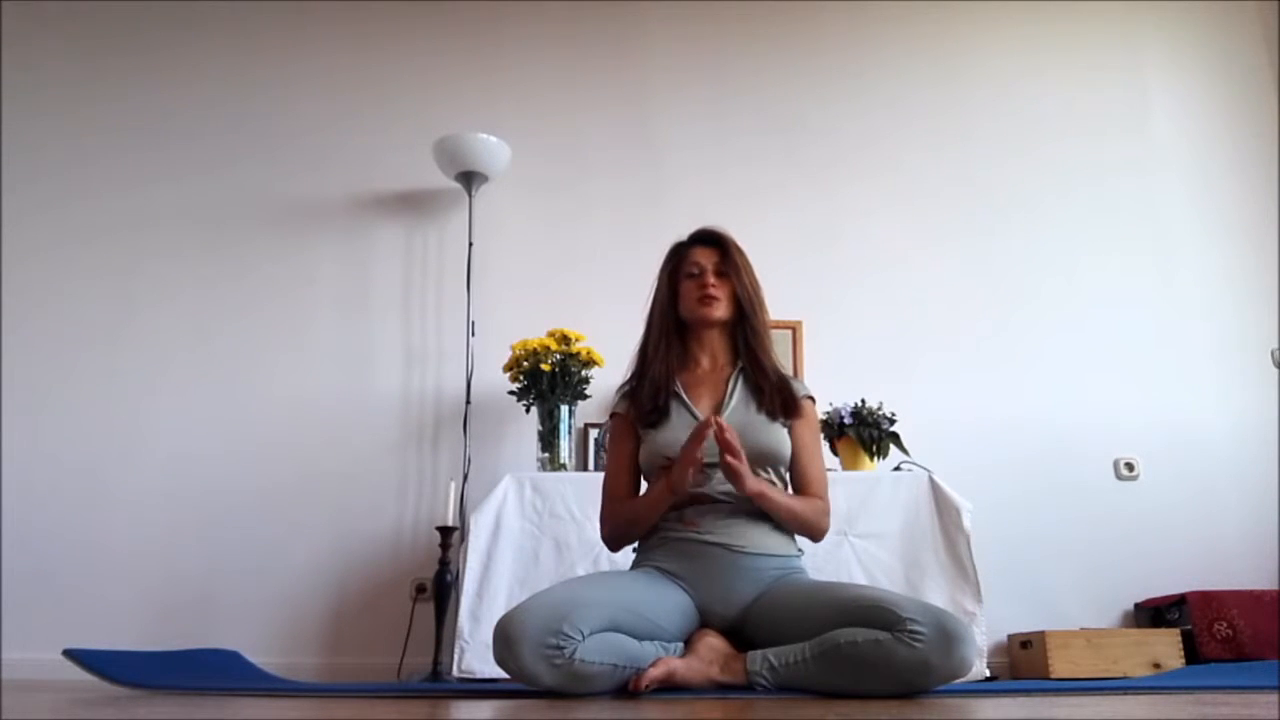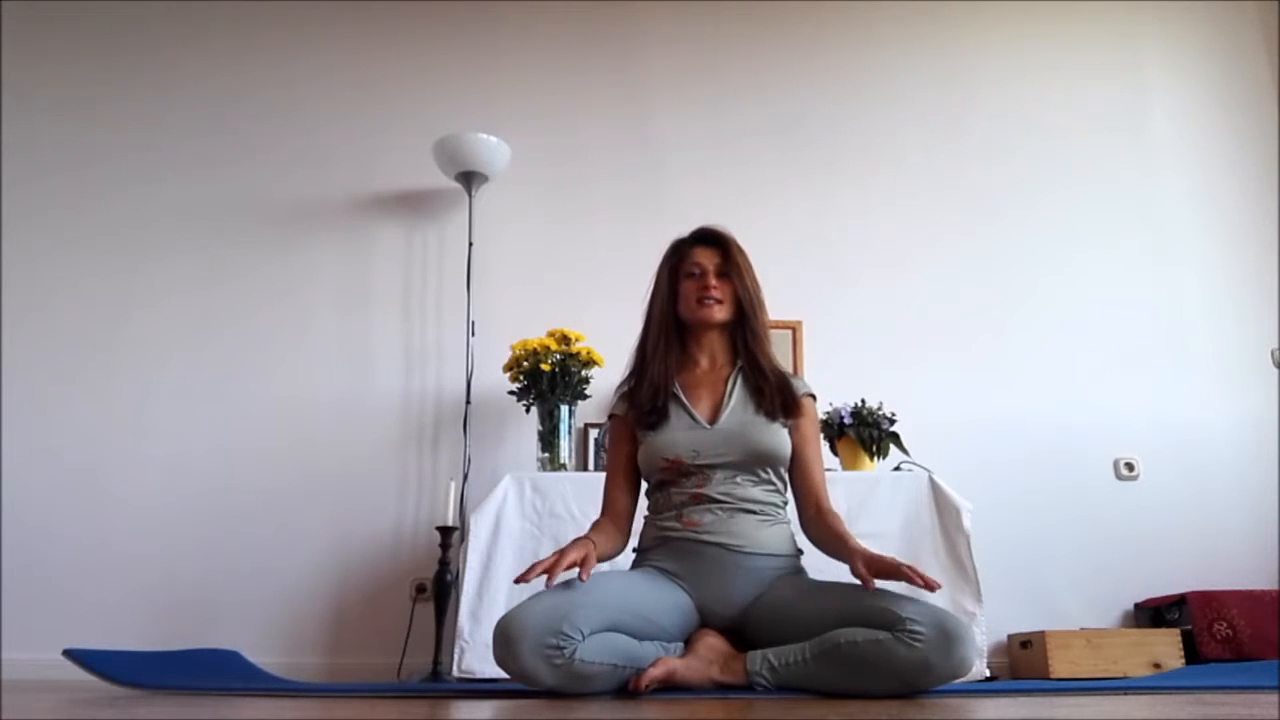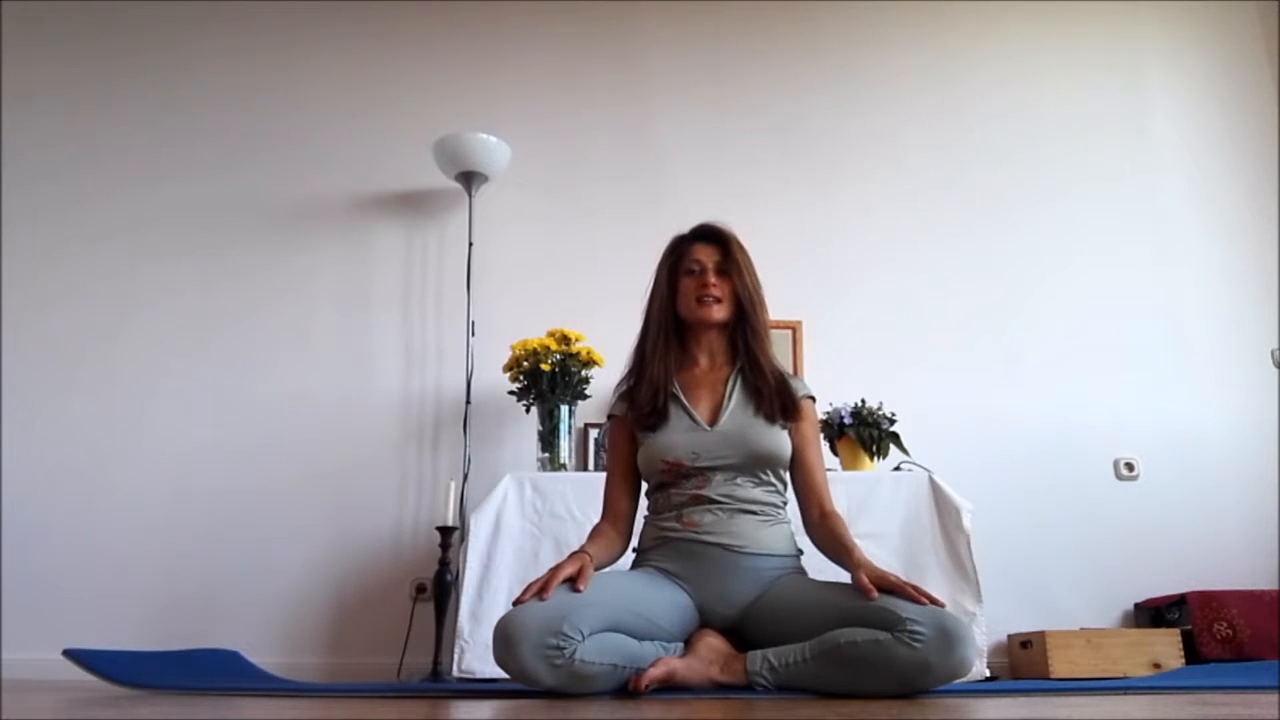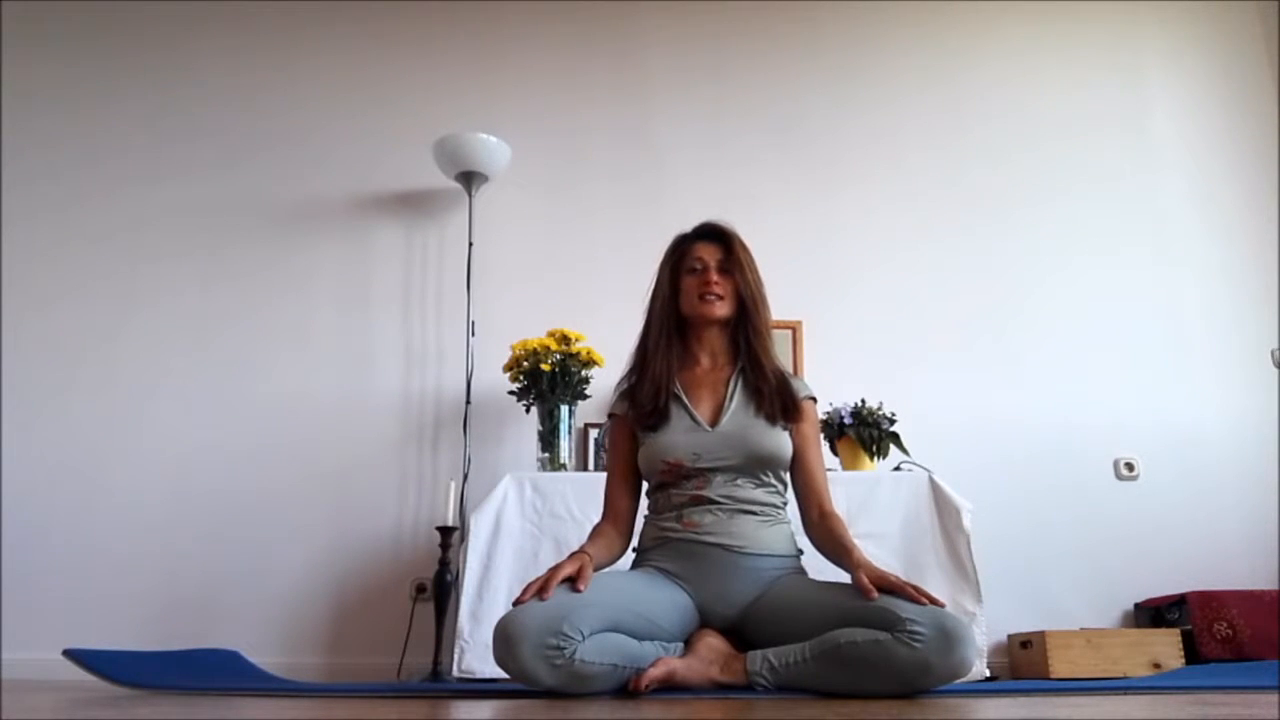
dt=0.4s
person 1, frame 1
left shoulder: (786, 393)
right shoulder: (638, 400)
left elbow: (817, 518)
right elbow: (614, 530)
left wrist: (751, 483)
right wrist: (675, 480)
left hip: (771, 579)
right hip: (667, 578)
left knee: (944, 644)
right knee: (522, 640)
left ankle: (729, 665)
right ankle: (708, 657)
person 1, frame 2
left shoulder: (787, 391)
right shoulder: (637, 400)
left elbow: (815, 510)
right elbow: (616, 519)
left wrist: (855, 551)
right wrist: (588, 546)
left hip: (771, 579)
right hip: (667, 577)
left knee: (944, 642)
right knee: (522, 638)
left ankle: (732, 665)
right ankle: (708, 657)
person 1, frame 3
left shoulder: (786, 392)
right shoulder: (636, 399)
left elbow: (819, 512)
right elbow: (616, 522)
left wrist: (859, 562)
right wrist: (584, 557)
left hip: (771, 578)
right hip: (667, 577)
left knee: (944, 643)
right knee: (523, 638)
left ankle: (732, 665)
right ankle: (711, 657)
person 1, frame 4
left shoulder: (786, 392)
right shoulder: (637, 398)
left elbow: (819, 513)
right elbow: (616, 522)
left wrist: (858, 563)
right wrist: (584, 557)
left hip: (771, 579)
right hip: (667, 578)
left knee: (944, 644)
right knee: (521, 639)
left ankle: (731, 665)
right ankle: (706, 657)
